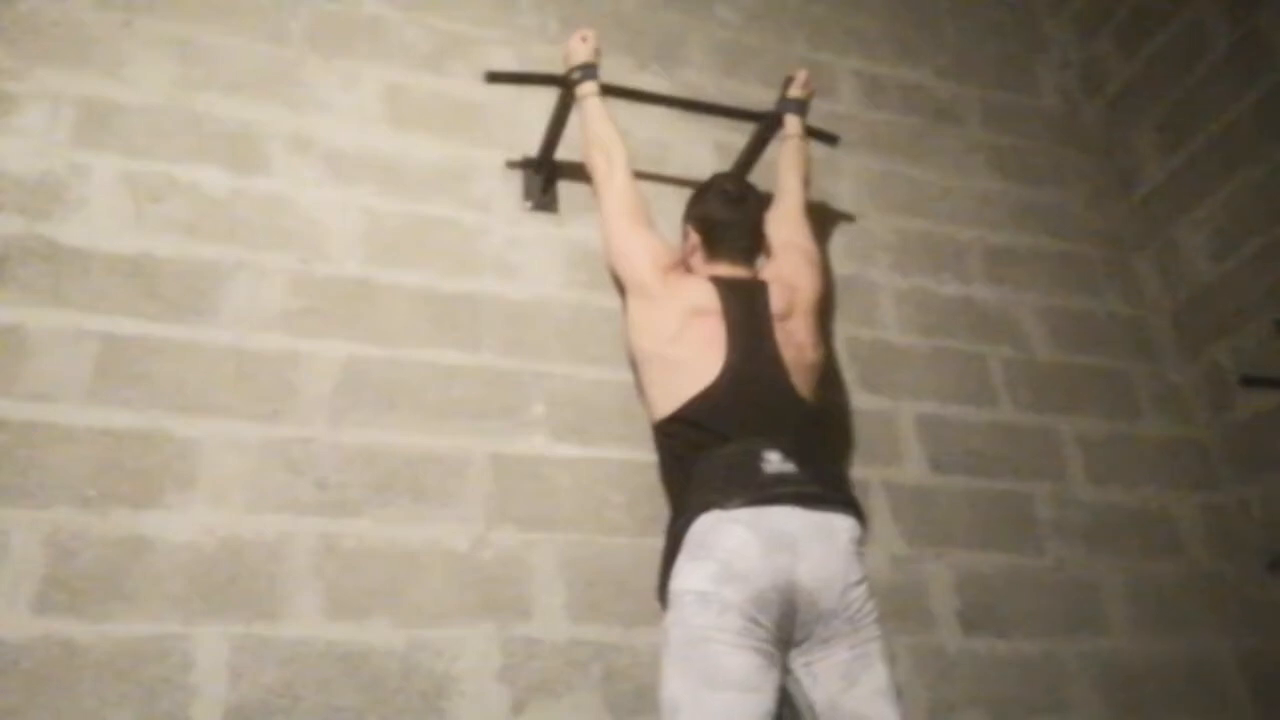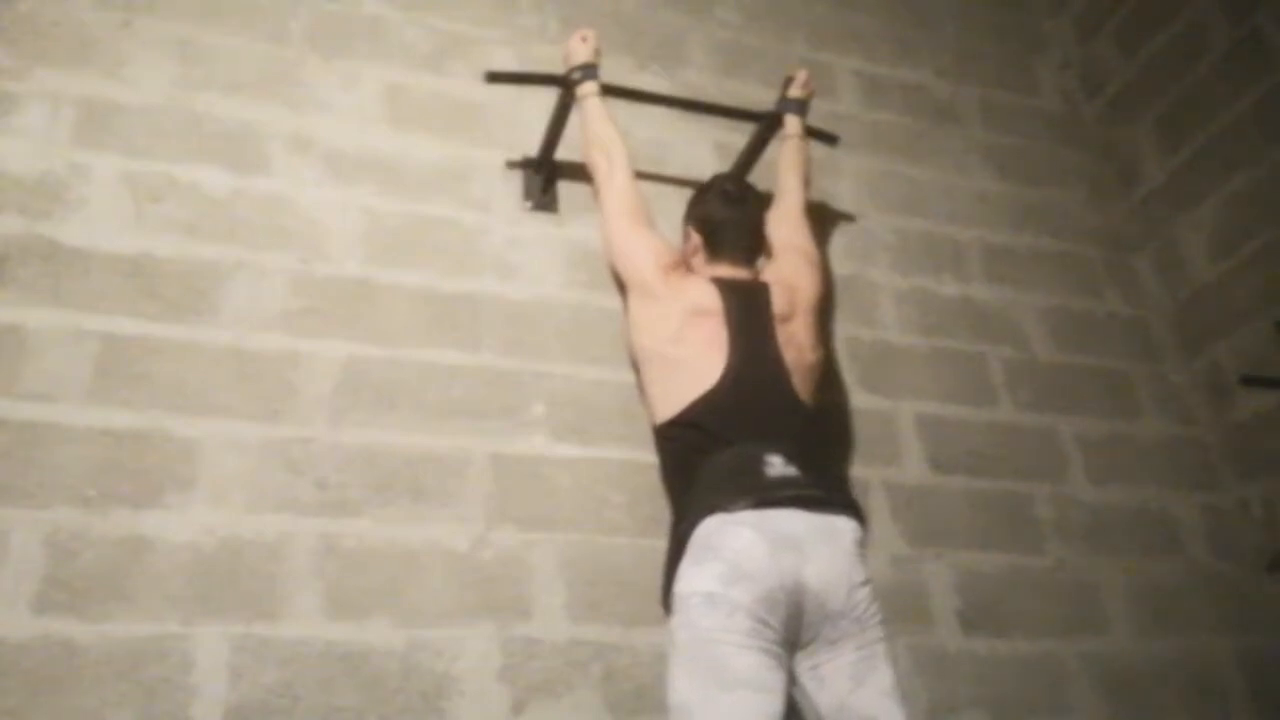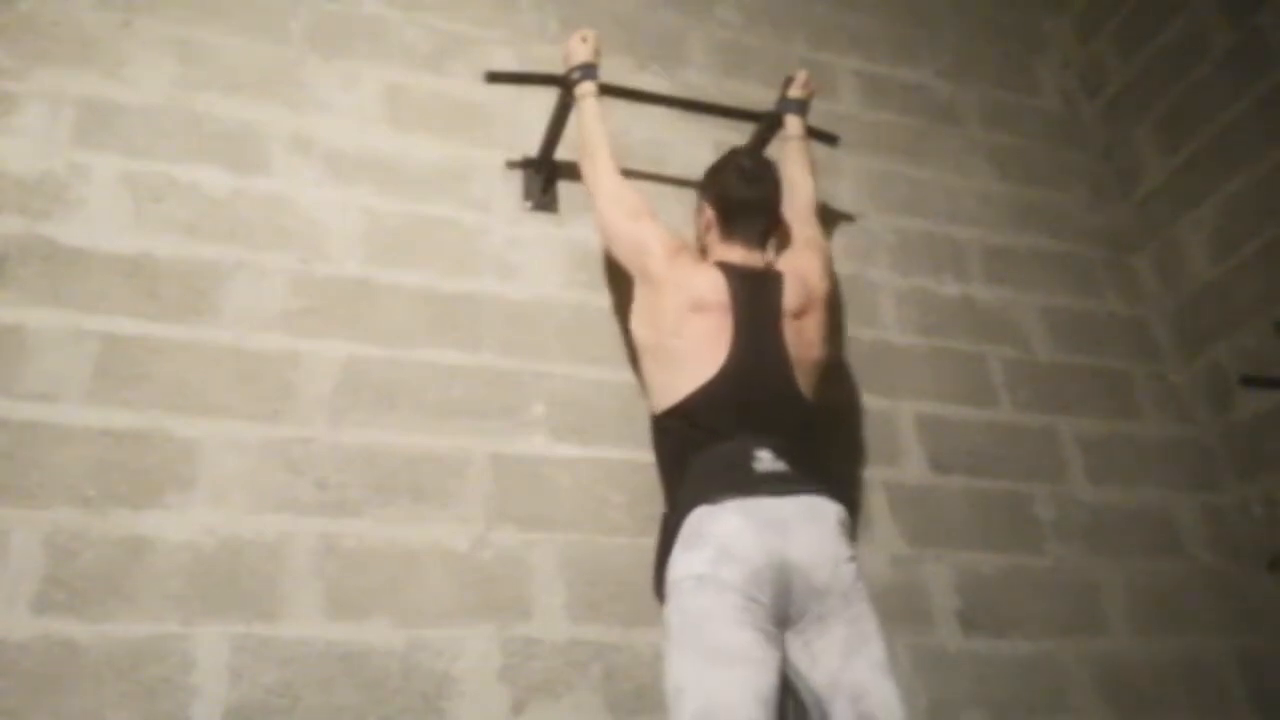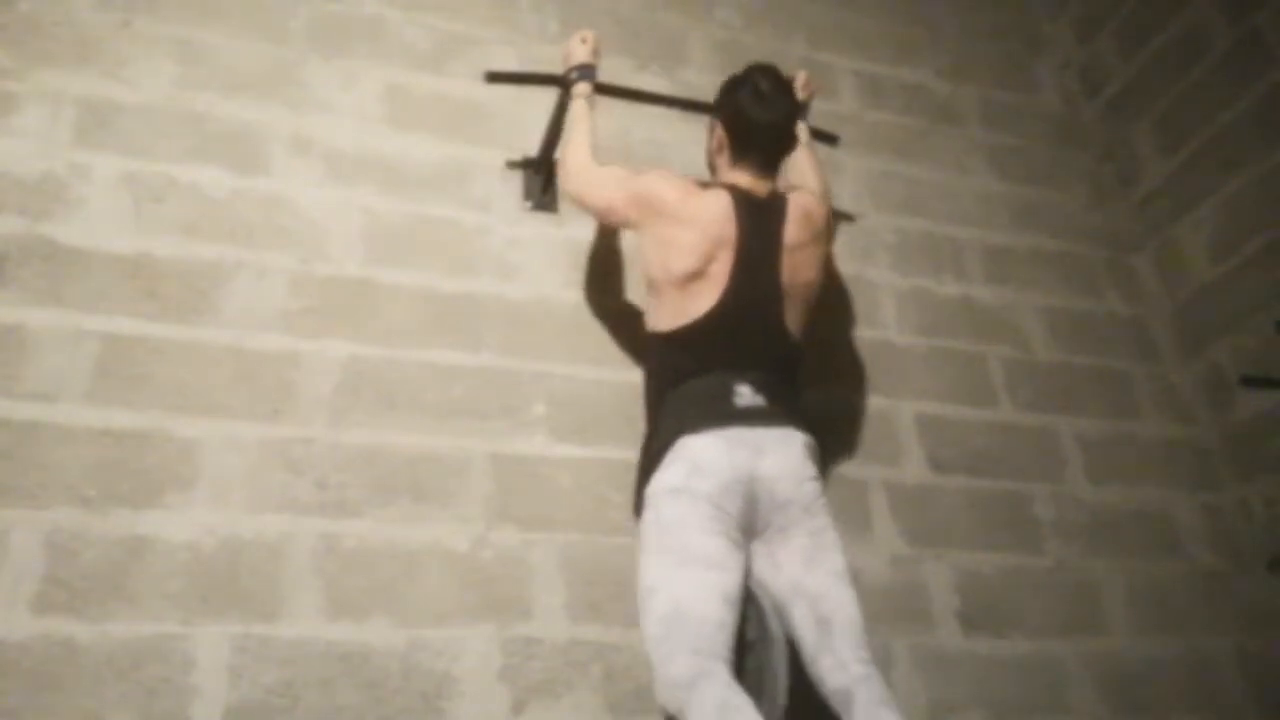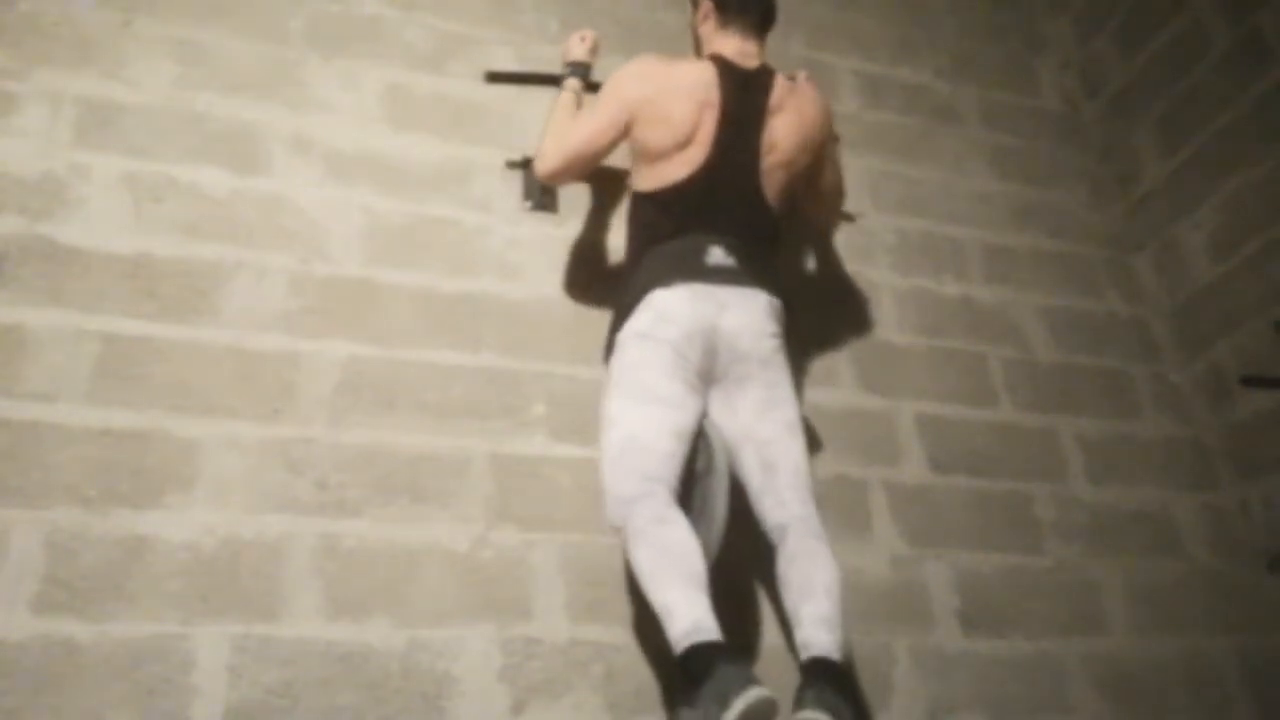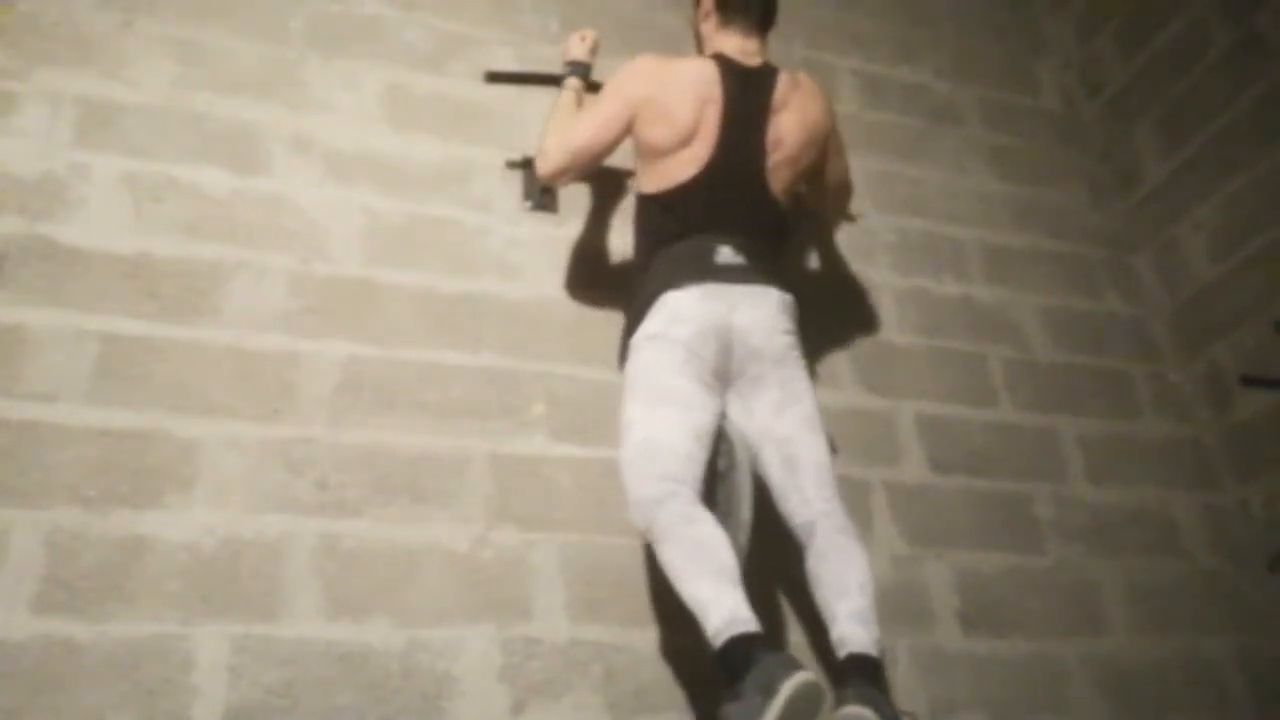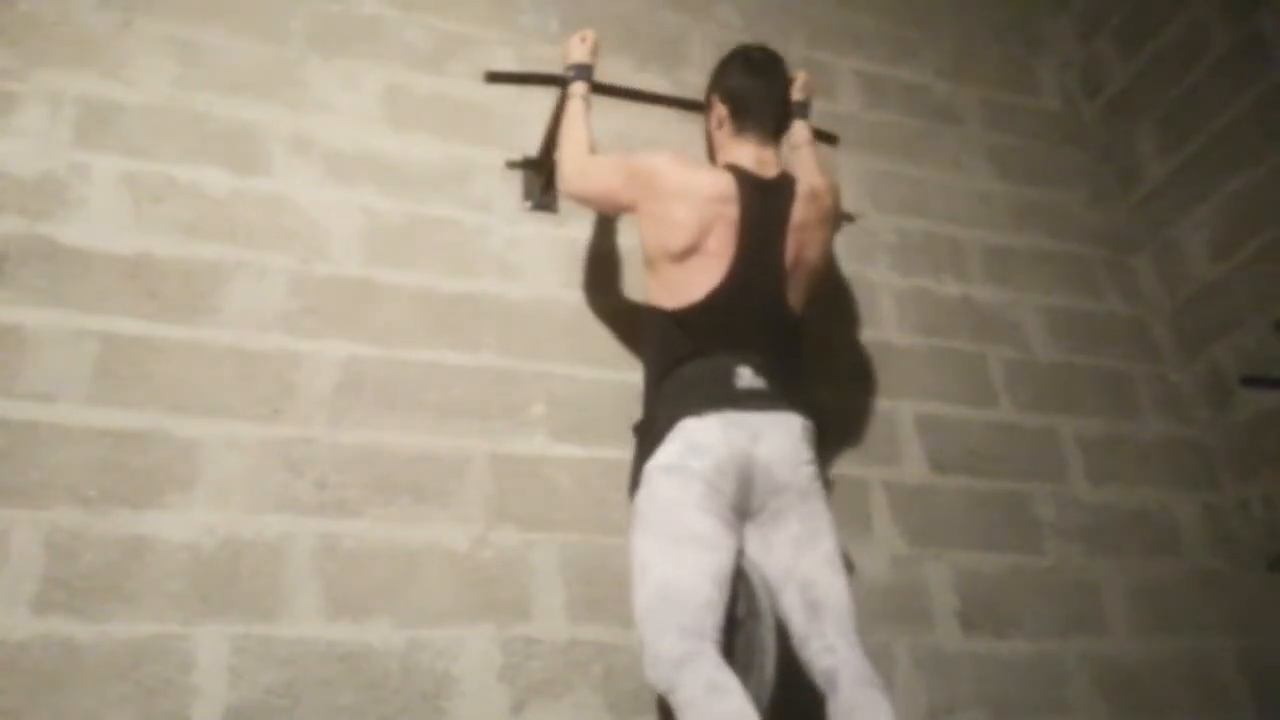
dt=0.7s
person 1, frame 1
left shoulder: (664, 292)
right shoulder: (795, 295)
left elbow: (612, 175)
right elbow: (790, 198)
left wrist: (585, 78)
right wrist: (793, 116)
left hip: (726, 540)
right hip: (827, 536)
person 1, frame 2
left shoulder: (665, 292)
right shoulder: (794, 296)
left elbow: (613, 175)
right elbow: (789, 198)
left wrist: (585, 79)
right wrist: (792, 116)
left hip: (731, 543)
right hip: (831, 539)
person 1, frame 3
left shoulder: (672, 278)
right shoulder: (804, 286)
left elbow: (604, 176)
right elbow: (801, 197)
left wrist: (583, 80)
right wrist: (794, 117)
left hip: (720, 531)
right hip: (816, 523)
person 1, frame 4
left shoulder: (672, 205)
right shoulder: (810, 219)
left elbow: (575, 175)
left wrist: (582, 82)
right wrist: (799, 122)
left hip: (697, 455)
right hip: (785, 453)
person 1, frame 5
left shoulder: (652, 79)
right shoulder: (806, 104)
left elbow: (551, 163)
right elbow: (826, 209)
left wrist: (573, 74)
left hip: (667, 309)
right hip: (753, 311)
left knee: (640, 491)
right knee: (791, 506)
person 1, frame 6
left shoulder: (653, 78)
right shoulder: (808, 102)
left elbow: (552, 164)
right elbow: (835, 201)
left wrist: (574, 74)
left hip: (680, 311)
right hip: (764, 311)
left knee: (664, 491)
right knee: (817, 505)
left ankle: (750, 656)
person 1, frame 7
left shoulder: (670, 183)
right shoulder: (817, 203)
left elbow: (573, 174)
left wrist: (578, 81)
right wrist: (800, 120)
left hip: (693, 438)
right hip: (784, 436)
left knee: (682, 646)
right knee: (838, 652)
